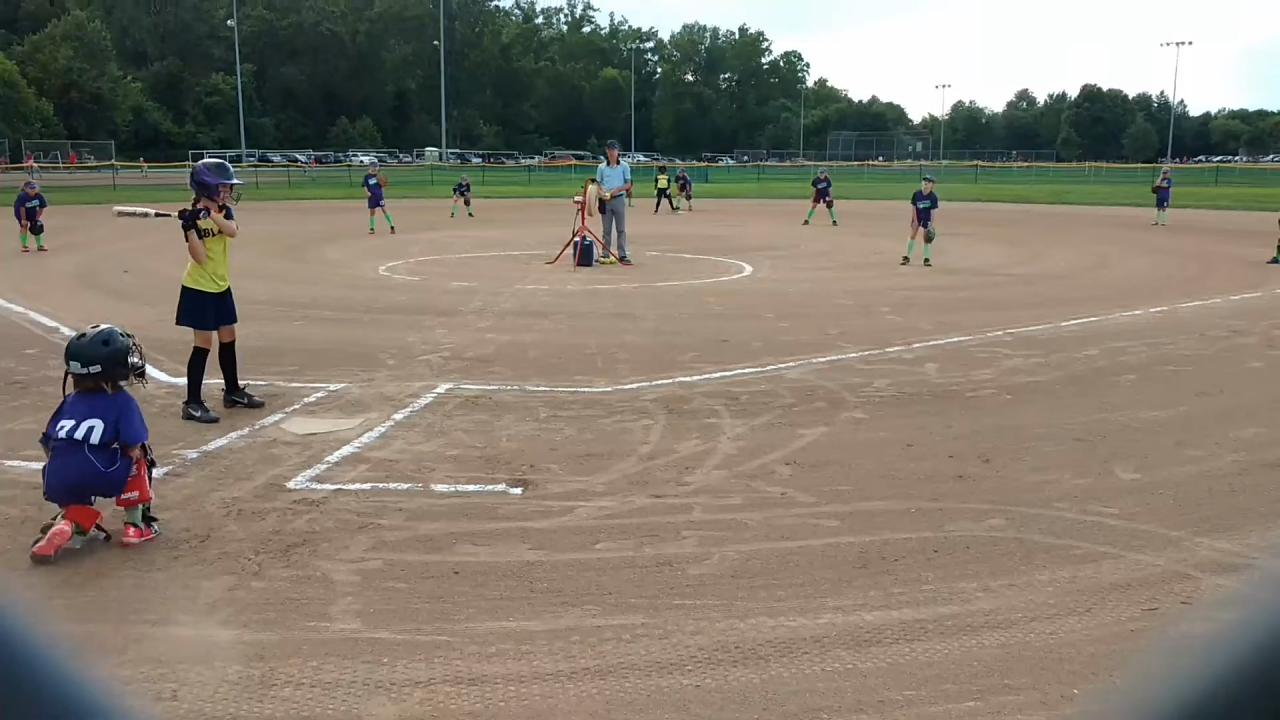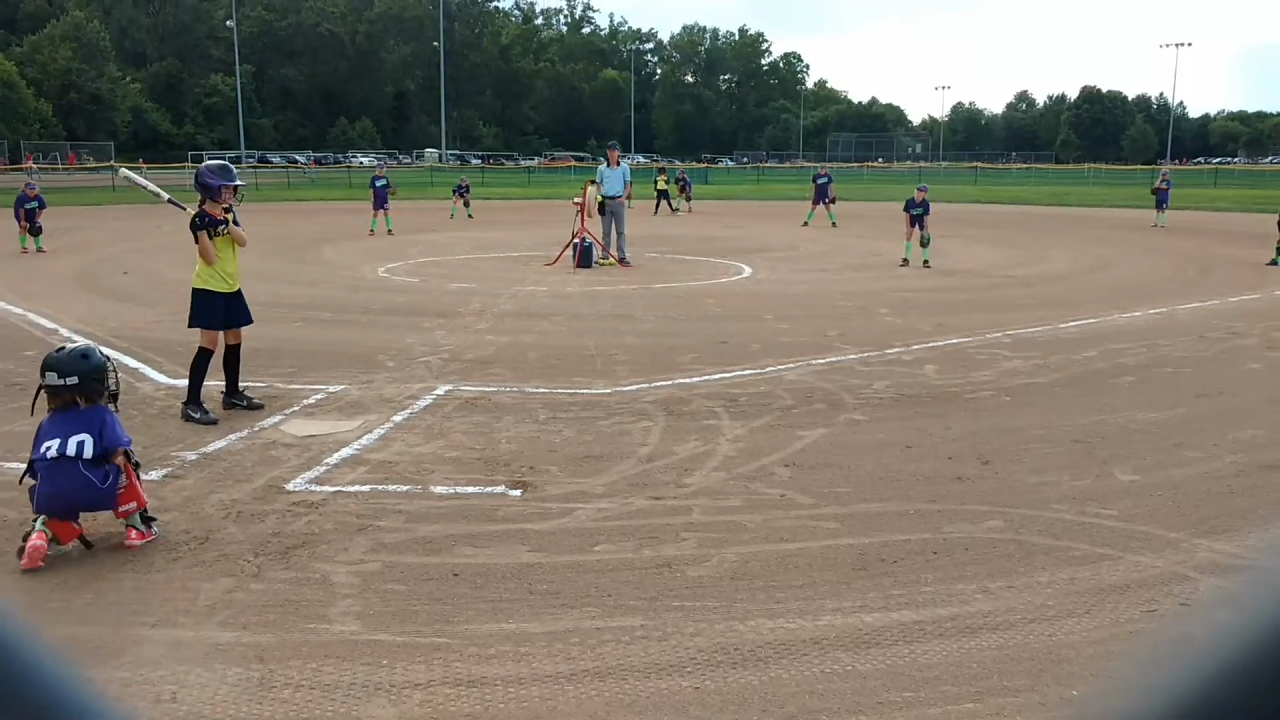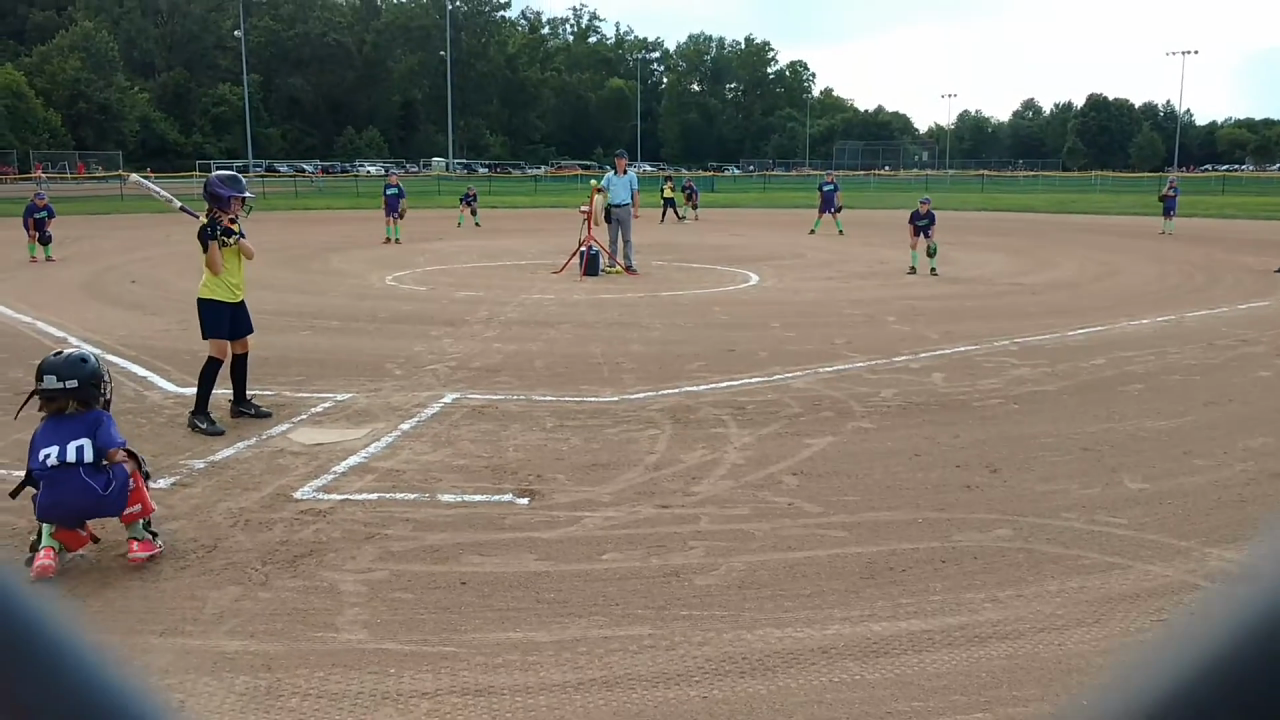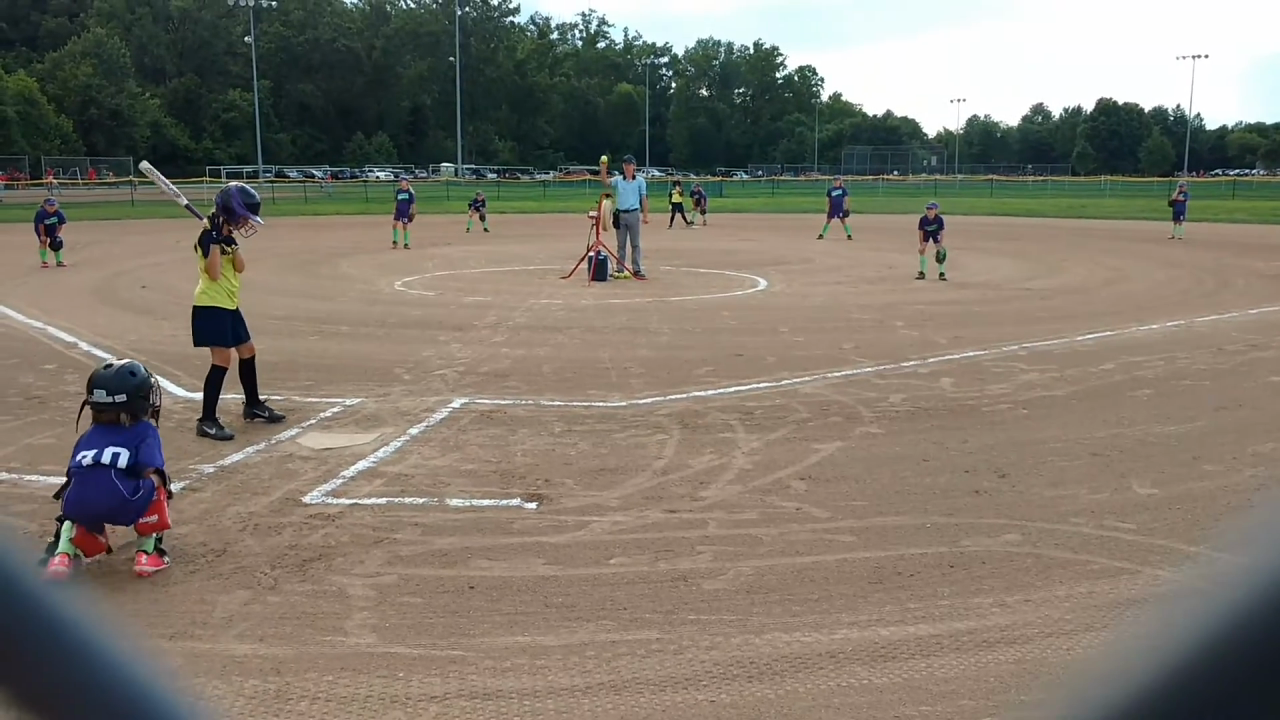
dt=0.3s
person 1, frame 1
left shoulder: (223, 210)
right shoulder: (191, 217)
left elbow: (232, 231)
right elbow: (200, 258)
left wrist: (209, 215)
right wrist: (190, 227)
left hip: (221, 286)
right hip: (199, 288)
left knee: (228, 337)
right knee: (203, 343)
left ankle: (233, 391)
right ankle: (192, 403)
person 1, frame 2
left shoulder: (228, 213)
right shoulder: (199, 219)
left elbow: (243, 241)
right elbow: (209, 258)
left wrist: (224, 224)
right wrist: (202, 229)
left hip: (231, 287)
right hip: (208, 289)
left knee: (234, 340)
right knee: (208, 344)
left ankle: (232, 394)
right ankle: (192, 404)
person 1, frame 3
left shoulder: (234, 224)
right shoulder: (207, 230)
left elbow: (250, 254)
right elbow: (216, 268)
left wrist: (235, 237)
right wrist: (212, 237)
left hip: (235, 297)
right hip: (213, 298)
left knee: (241, 348)
right knee: (219, 353)
left ankle: (240, 402)
right ankle: (199, 414)
person 1, frame 4
left shoulder: (228, 234)
right shoulder: (208, 236)
left elbow: (240, 268)
right elbow: (213, 274)
left wrist: (232, 245)
right wrist: (214, 240)
left hip: (229, 304)
right hip: (212, 305)
left knee: (247, 352)
right knee: (222, 360)
left ankle: (253, 405)
right ankle: (207, 420)
person 2, frame 1
left shoulder: (71, 400)
right shoulder: (122, 400)
left elbow: (48, 444)
right elbow: (132, 448)
right wrist: (134, 454)
left hip: (56, 481)
right hip: (95, 476)
left knee: (80, 514)
right knee: (137, 457)
left ankle: (65, 525)
right ankle: (137, 524)
person 2, frame 2
left shoulder: (48, 422)
right shoulder: (102, 414)
left elbow: (36, 468)
right elbow: (116, 453)
right wrist: (117, 460)
left hip: (47, 498)
right hip: (89, 492)
left knee: (61, 508)
right knee: (123, 464)
left ankle: (40, 534)
right ankle: (137, 527)
person 2, frame 3
left shoulder: (42, 430)
right shoulder: (99, 419)
left elbow: (35, 477)
right elbow: (114, 454)
right wrist: (125, 460)
left hip: (50, 508)
right hip: (93, 499)
right knee: (130, 468)
left ankle: (46, 552)
right ankle: (139, 540)
person 2, frame 4
left shoulder: (89, 435)
right shoulder: (145, 430)
left elbow: (74, 477)
right elbow: (148, 470)
left hip: (77, 506)
right hip: (119, 505)
right knee: (156, 481)
left ankle: (61, 557)
right ankle: (147, 553)
